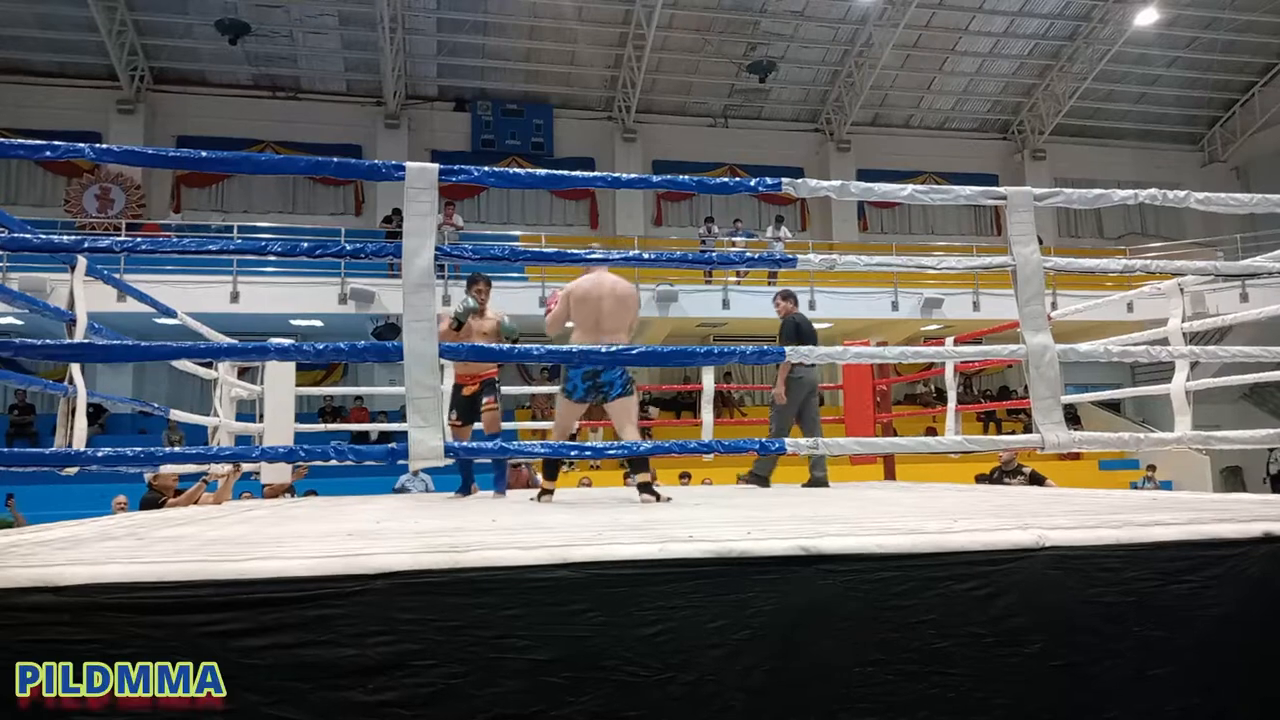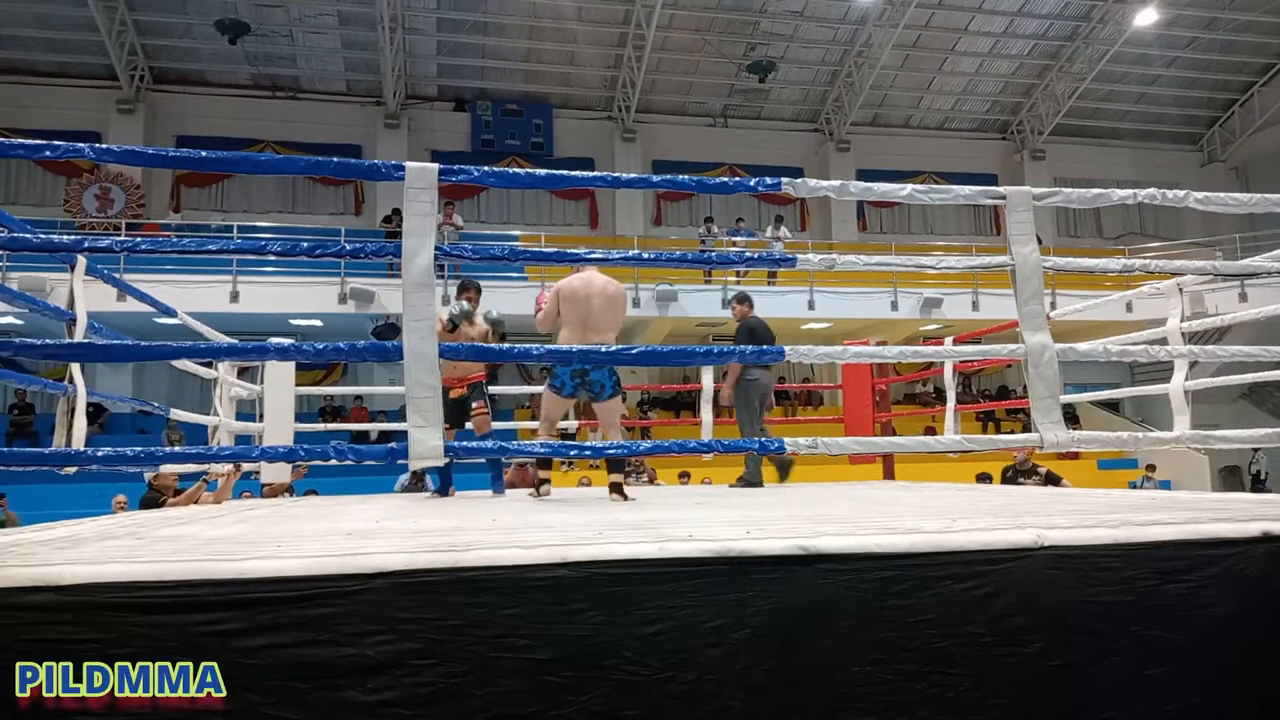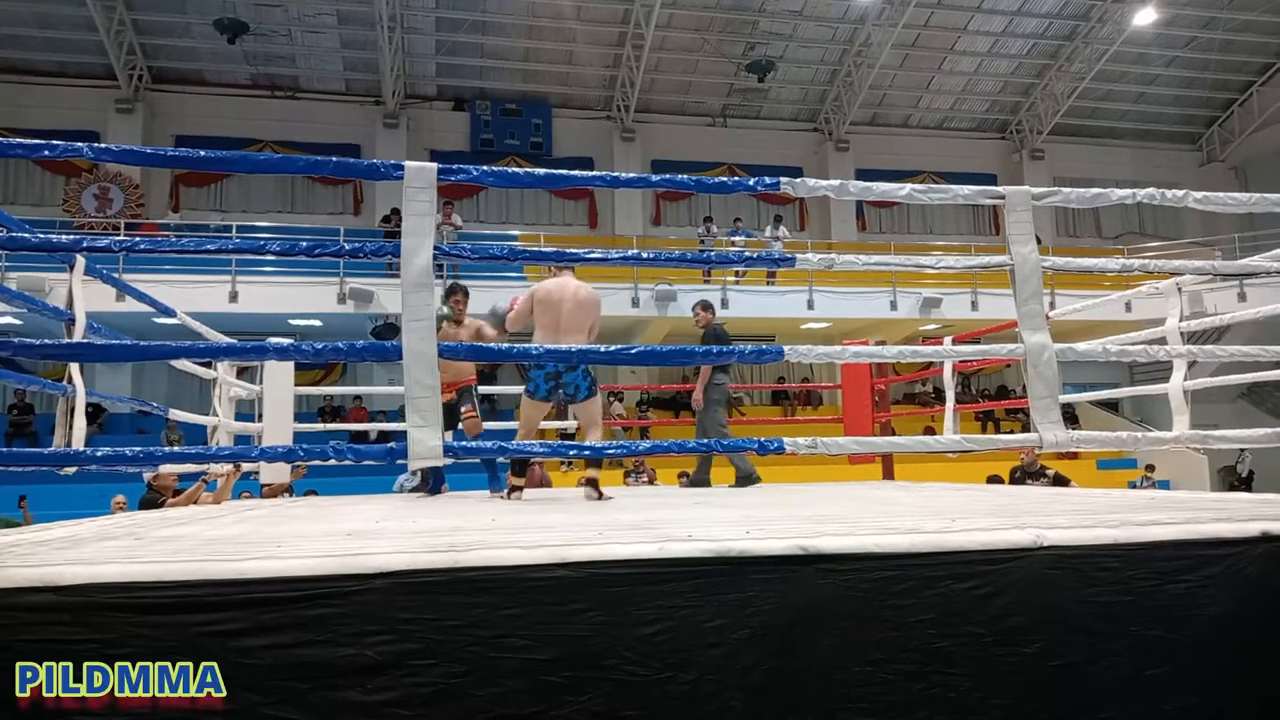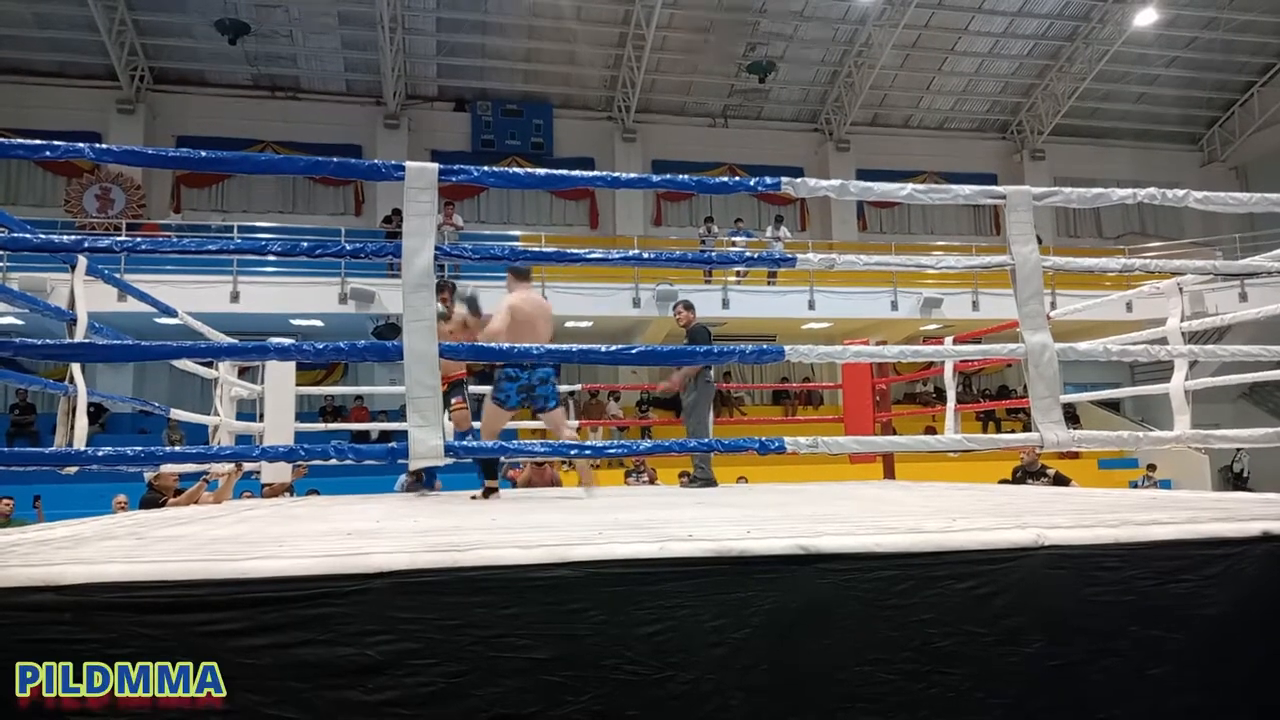
dt=0.5s
person 1, frame 1
left shoulder: (574, 288)
right shoulder: (628, 289)
left elbow: (551, 329)
left wrist: (553, 307)
left hip: (581, 364)
right hip: (613, 364)
left knee: (560, 431)
right knee: (629, 430)
left ankle: (546, 489)
right ankle: (645, 487)
person 1, frame 2
left shoulder: (563, 286)
right shoulder: (617, 289)
left elbow: (543, 325)
left wrist: (542, 306)
left hip: (567, 363)
right hip: (601, 363)
left knee: (547, 422)
right knee: (612, 428)
left ankle: (543, 481)
right ankle: (616, 487)
person 1, frame 3
left shoulder: (538, 289)
right shoulder: (592, 295)
left elbow: (511, 325)
left wrist: (517, 307)
left hip: (542, 364)
right hip: (575, 366)
left knee: (526, 429)
right knee: (593, 426)
left ankle: (515, 487)
right ankle: (592, 484)
person 1, frame 4
left shoulder: (509, 303)
right shoulder: (545, 305)
left elbow: (492, 334)
left wrist: (475, 334)
left hip: (513, 377)
right hip: (543, 375)
left knee: (488, 434)
right knee: (562, 430)
left ankle: (491, 488)
right ankle: (583, 469)
person 2, frame 1
left shoulder: (498, 319)
right shoulder: (452, 316)
right elbow: (440, 341)
left wrist: (512, 339)
right wrist: (458, 320)
left hip: (488, 380)
right hip: (462, 383)
left knee: (492, 426)
right knee: (459, 436)
left ankle: (500, 483)
right ankle: (467, 484)
person 2, frame 2
left shoulder: (484, 324)
right shoulder: (442, 318)
left wrist: (499, 333)
right wrist: (452, 323)
left hip: (475, 384)
right hip: (449, 386)
left knee: (483, 429)
right knee: (442, 437)
left ankle: (498, 484)
right ankle: (445, 486)
person 2, frame 3
left shoulder: (475, 326)
right shoulder: (435, 325)
left elbow: (496, 339)
left wrist: (501, 328)
right wrist: (435, 328)
left hip: (465, 387)
right hip: (441, 390)
left knee: (474, 430)
left ankle: (495, 482)
right ankle: (437, 483)
person 2, frame 4
left shoulder: (462, 318)
right shoulder: (426, 319)
left elbow: (479, 329)
right elbow: (415, 345)
left wrist: (474, 307)
right wrist: (430, 320)
left hip: (456, 381)
right hip: (432, 383)
left knee: (462, 425)
right knee: (426, 432)
left ankle: (485, 476)
right ankle: (430, 479)
person 3, frame 1
left shoulder: (790, 322)
right shoulder: (807, 323)
left wrist: (780, 384)
left hip: (796, 375)
right hip: (811, 375)
left knee: (779, 426)
right knee: (812, 427)
left ankle: (761, 473)
right ankle: (819, 476)
person 3, frame 2
left shoulder: (745, 327)
right shoulder: (765, 328)
left wrist: (727, 387)
right wrist: (770, 393)
left hip: (749, 378)
right hip: (764, 378)
left knee: (748, 429)
right knee: (756, 427)
left ankle: (752, 477)
right ankle: (780, 459)
person 3, frame 3
left shoulder: (711, 332)
right shoulder: (721, 333)
left elbow: (708, 362)
left wrist: (698, 390)
left hip: (712, 383)
right hip: (720, 382)
left knee: (718, 431)
right knee: (704, 432)
left ankle: (746, 472)
right ankle: (700, 477)
person 3, frame 4
left shoulder: (699, 330)
right shoulder: (690, 334)
left wrist: (680, 375)
right wrist: (671, 382)
left hip: (699, 383)
right hip: (690, 384)
left knee: (698, 429)
right knee: (694, 430)
left ankle: (704, 476)
right ankle: (700, 475)
